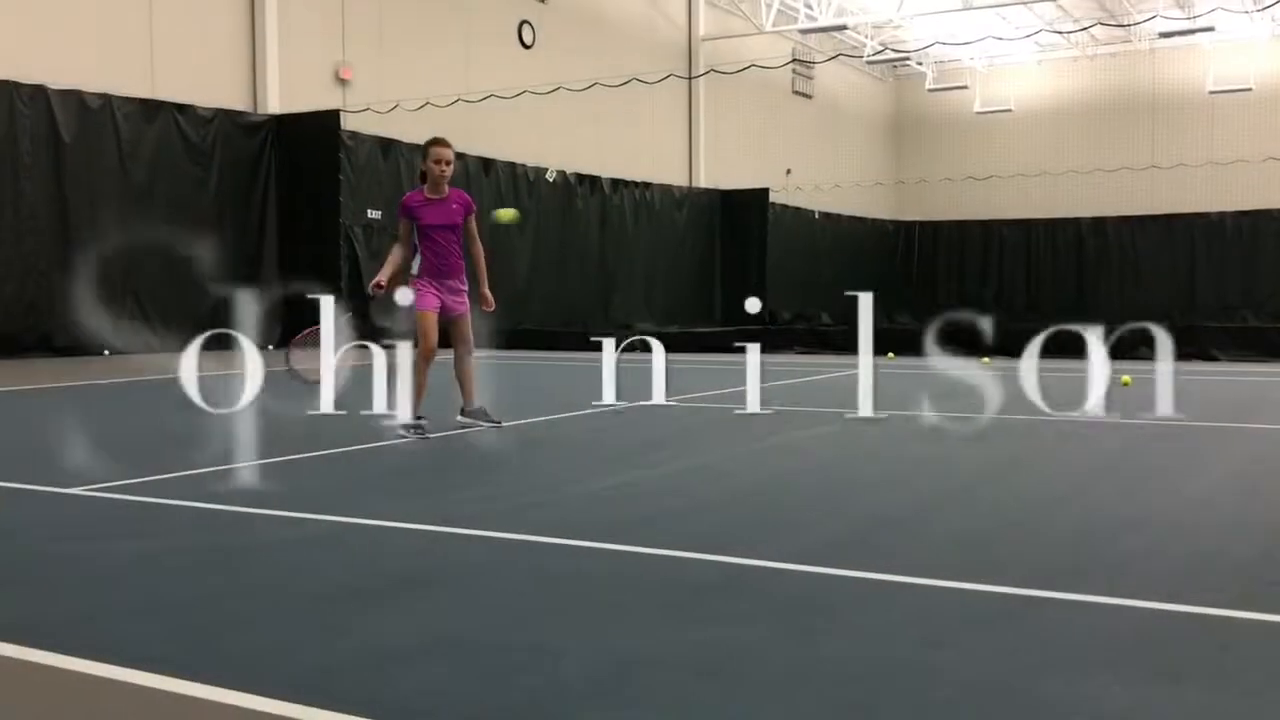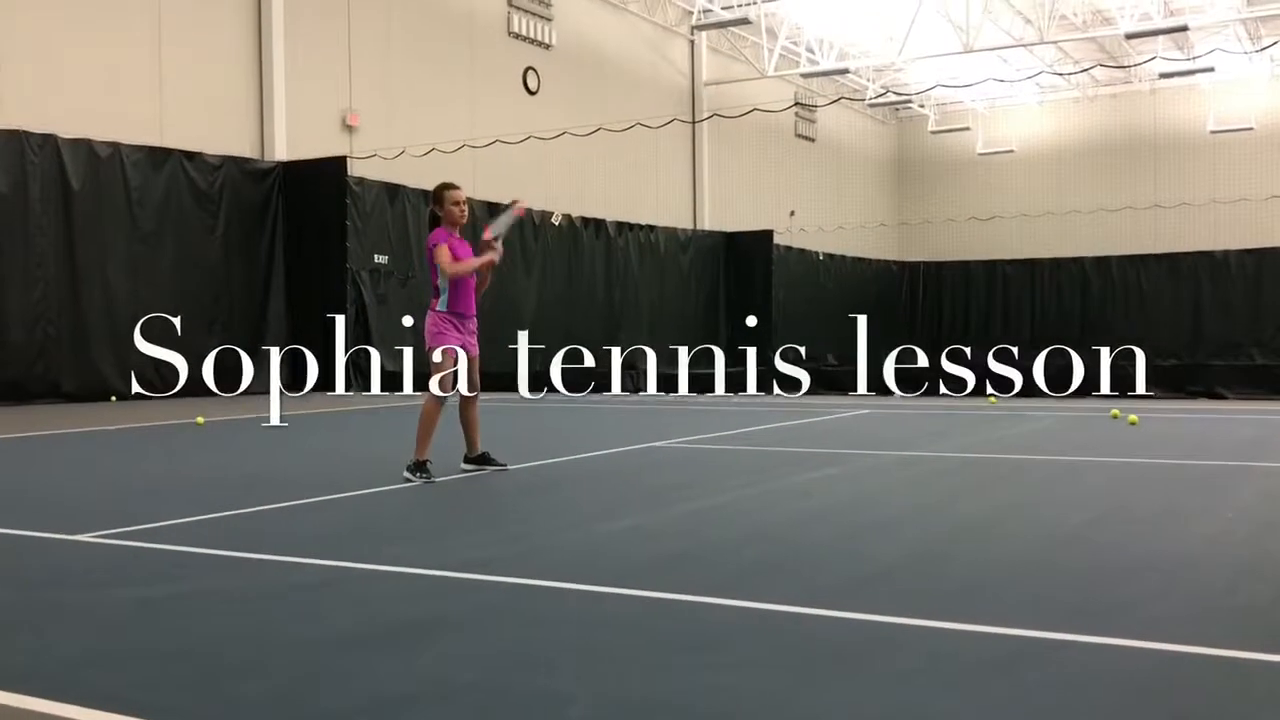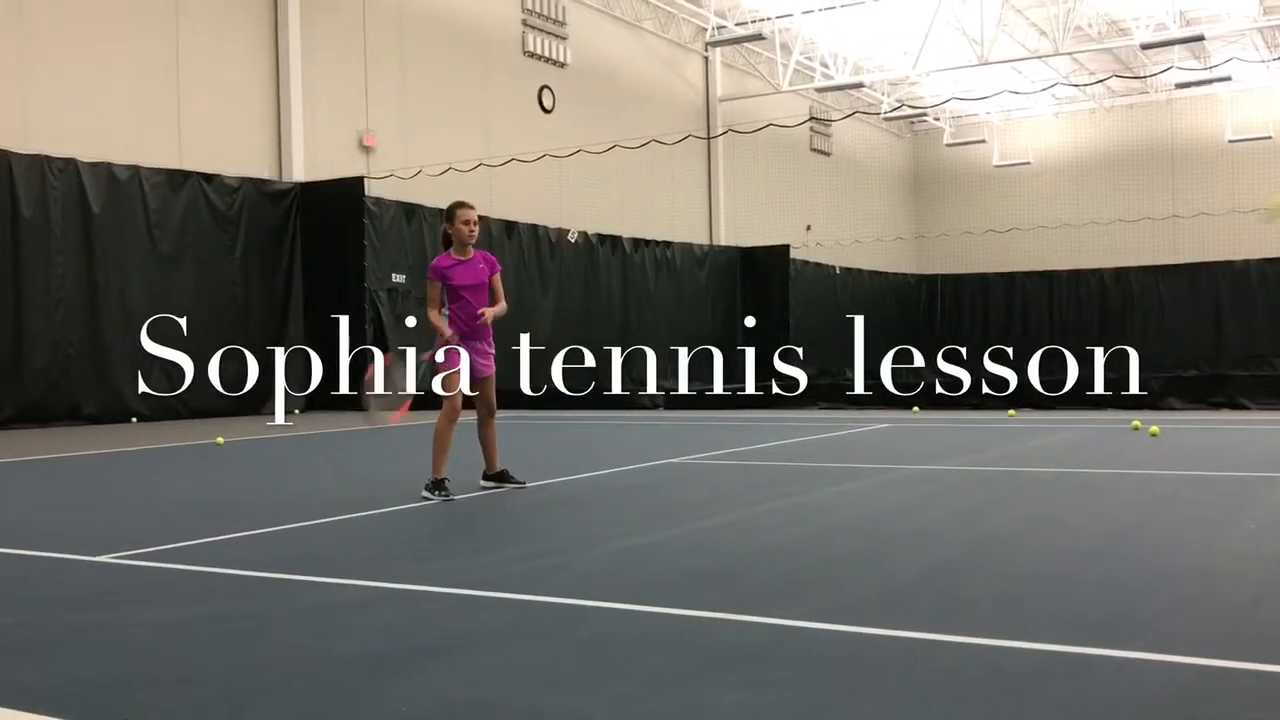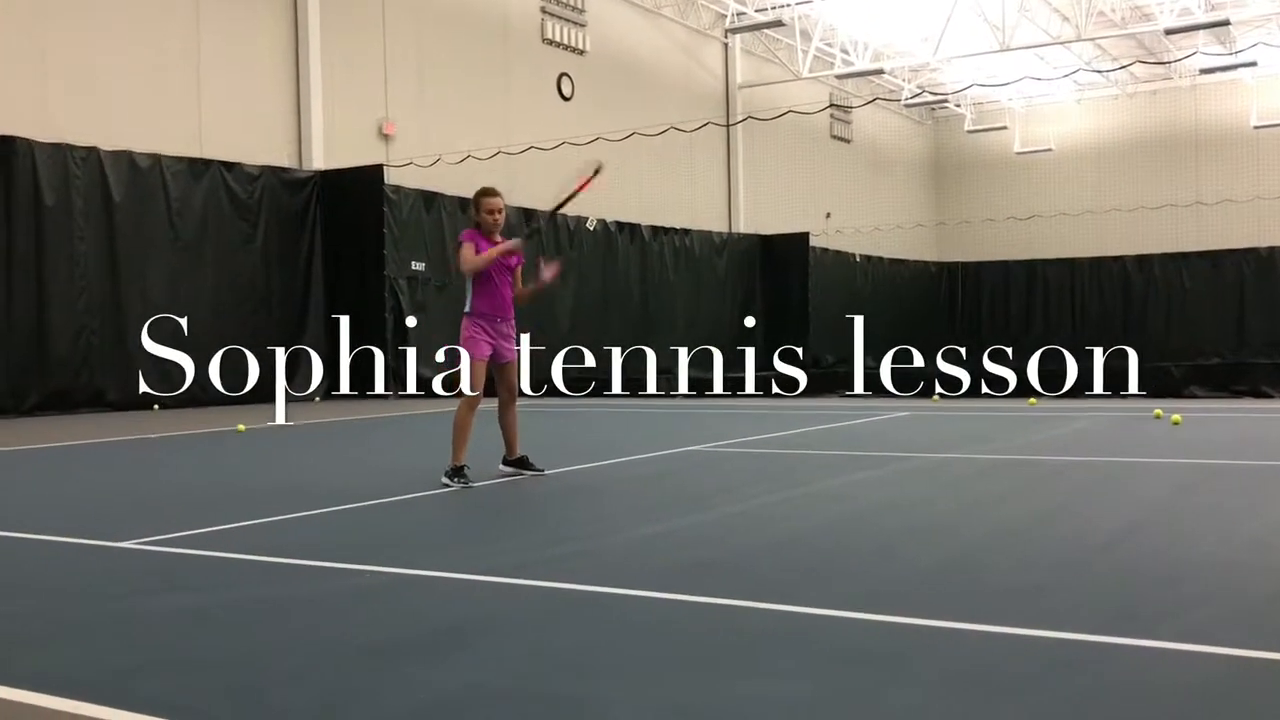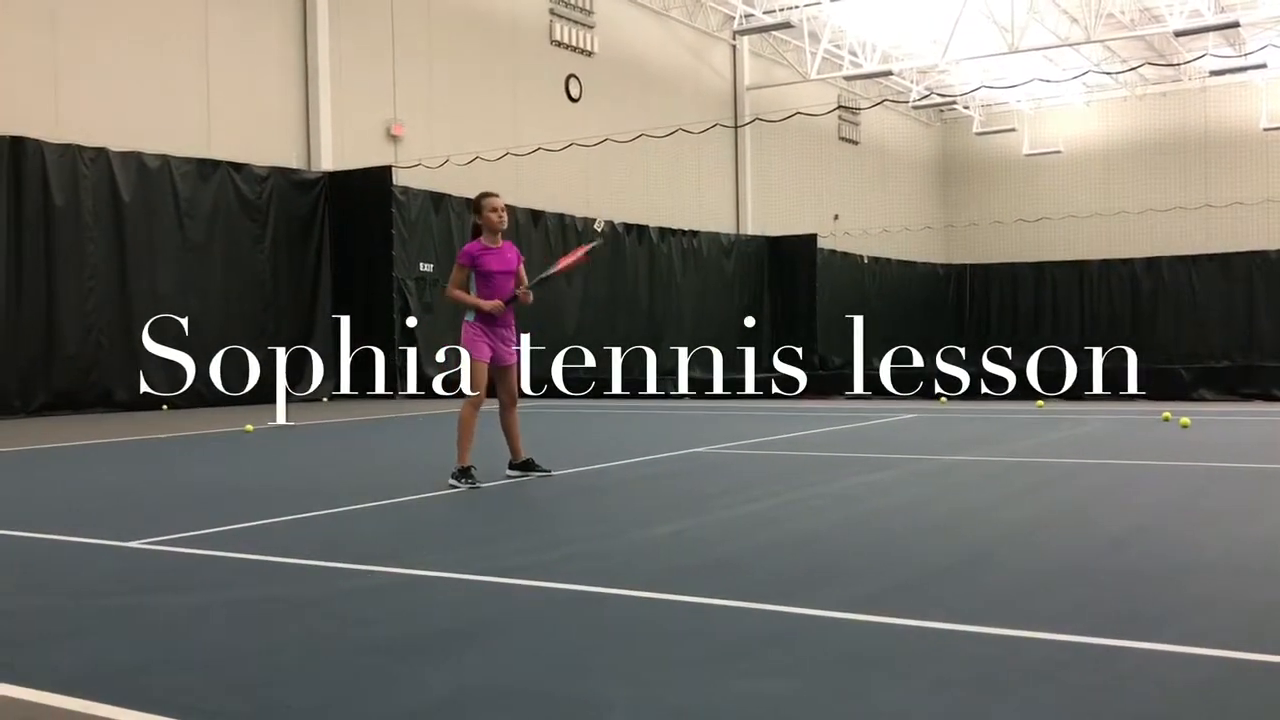
dt=1s
person 1, frame 1
left shoulder: (463, 200)
right shoulder: (411, 202)
left elbow: (474, 244)
right elbow: (402, 245)
left wrist: (483, 286)
right wrist: (385, 275)
left hip: (456, 283)
right hip: (426, 282)
left knee: (465, 346)
right knee: (428, 347)
left ankle: (469, 408)
right ankle: (412, 417)
person 1, frame 2
left shoulder: (463, 243)
right shoulder: (439, 238)
left elbow: (475, 289)
right elbow: (449, 272)
left wrist: (490, 260)
right wrist: (485, 259)
left hip: (467, 323)
right hip: (444, 322)
left knee: (471, 391)
right knee: (441, 391)
left ankle: (474, 454)
right ankle: (417, 462)
person 1, frame 3
left shoulder: (488, 261)
right shoulder: (440, 266)
left elbow: (502, 303)
right elbow: (433, 308)
left wrist: (492, 312)
right wrist: (443, 330)
left hip: (482, 344)
right hip: (453, 345)
left knee: (488, 410)
right knee: (452, 408)
left ankle: (492, 472)
right ankle: (435, 480)
person 1, frame 4
left shoulder: (513, 251)
right shoulder: (469, 237)
left elbow: (517, 295)
right elbow: (469, 267)
left wrist: (541, 280)
right wrist: (502, 247)
left hip: (505, 326)
right hip: (477, 325)
left knee: (509, 395)
right knee: (472, 396)
left ankle: (513, 457)
right ankle: (455, 467)
person 1, frame 5
left shoulder: (513, 251)
right shoulder: (470, 251)
left elbow: (524, 289)
right elbow: (452, 291)
left wrist: (526, 295)
right wrist: (483, 304)
left hip: (506, 331)
right hip: (478, 330)
left knee: (510, 399)
right knee: (475, 397)
left ankle: (518, 460)
right ankle: (462, 468)
